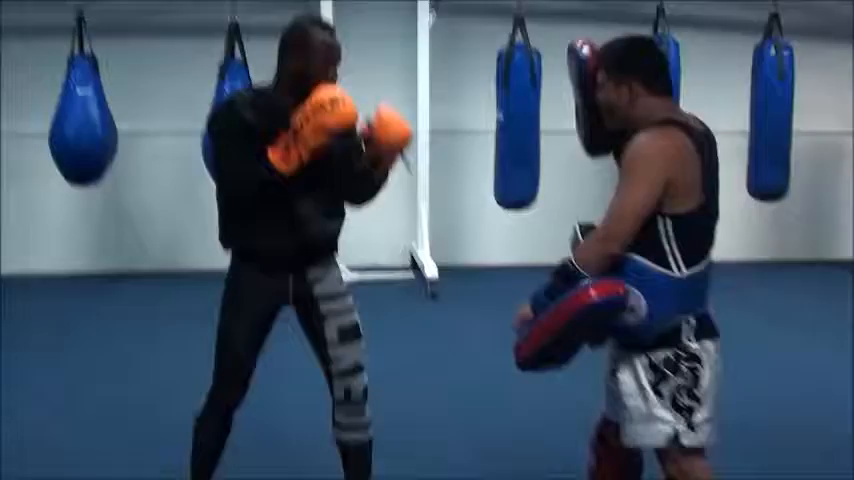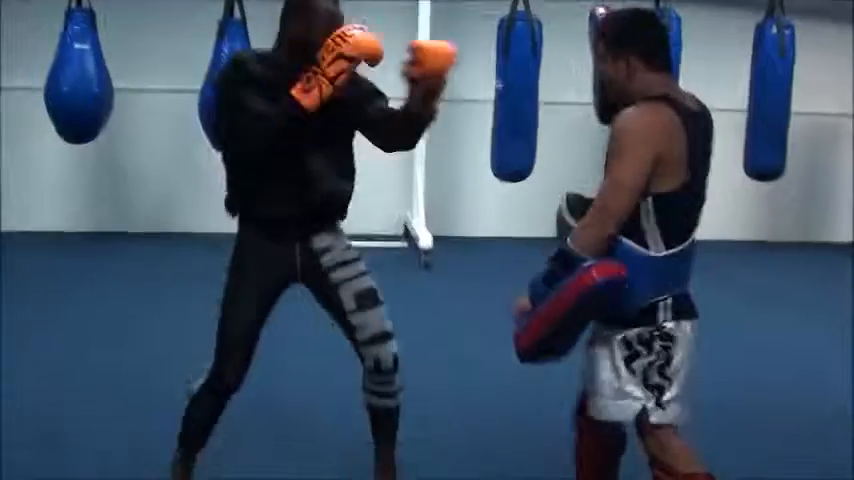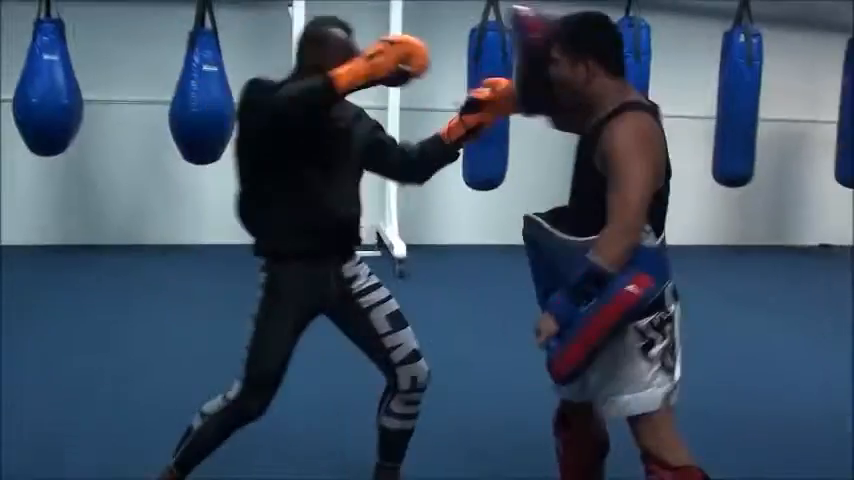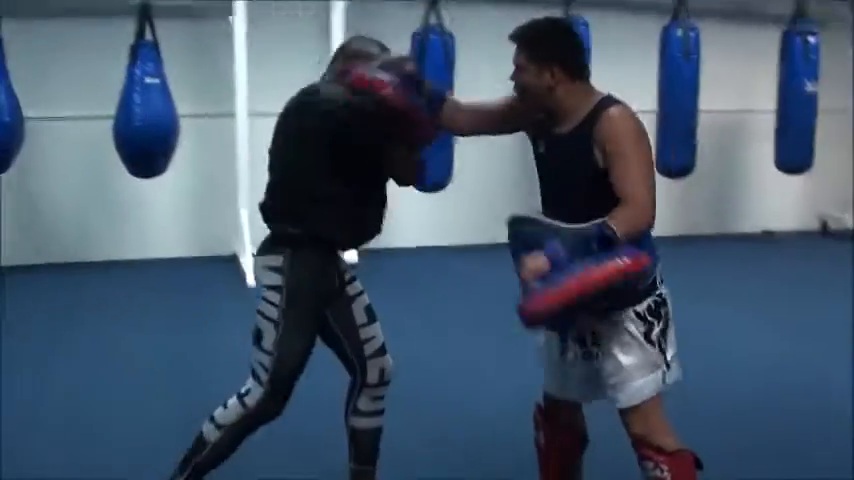
dt=0.2s
person 1, frame 1
right shoulder: (238, 112)
left elbow: (356, 192)
right elbow: (235, 191)
left wrist: (380, 161)
left hip: (316, 267)
right hip: (255, 269)
left knee: (351, 385)
right knee: (226, 391)
person 1, frame 2
left shoulder: (344, 81)
right shoulder: (243, 73)
left elbow: (394, 130)
right elbow: (253, 138)
left wrist: (426, 90)
right wrist: (319, 82)
left hip: (321, 239)
right hip: (264, 241)
left knee: (382, 357)
right knee: (227, 370)
person 1, frame 3
left shoulder: (349, 120)
right shoulder: (261, 99)
left elbow: (412, 167)
right elbow: (290, 111)
left wrist: (467, 121)
right wrist: (365, 69)
left hip: (342, 268)
right hip: (292, 273)
left knee: (409, 369)
right knee: (252, 395)
person 1, frame 4
left shoulder: (330, 108)
right shoulder: (324, 102)
left elbow: (369, 171)
left hip: (324, 260)
right hip: (295, 261)
left knee: (374, 370)
right knee: (266, 395)
person 2, frame 1
left shoulder: (654, 145)
right shoulder: (688, 131)
left elbow: (608, 242)
left wrist: (543, 300)
left hip: (668, 337)
right knee: (612, 440)
person 2, frame 2
left shoulder: (641, 121)
right shoulder: (689, 109)
left elbow: (602, 224)
left wrist: (540, 289)
left hip: (645, 313)
right hip: (635, 303)
left knee: (660, 437)
right knee: (595, 414)
person 2, frame 3
left shoulder: (627, 127)
right shoulder: (602, 111)
left elbow: (621, 236)
right elbow: (544, 106)
left wrist: (560, 306)
right wrist: (535, 50)
left hip: (634, 308)
right hip: (598, 304)
left knee: (655, 437)
right knee: (575, 417)
person 2, frame 4
left shoulder: (614, 122)
right shoulder: (536, 112)
left elbow: (637, 216)
right elbow: (462, 119)
left hip: (627, 301)
left knee: (645, 425)
right knee: (557, 410)
